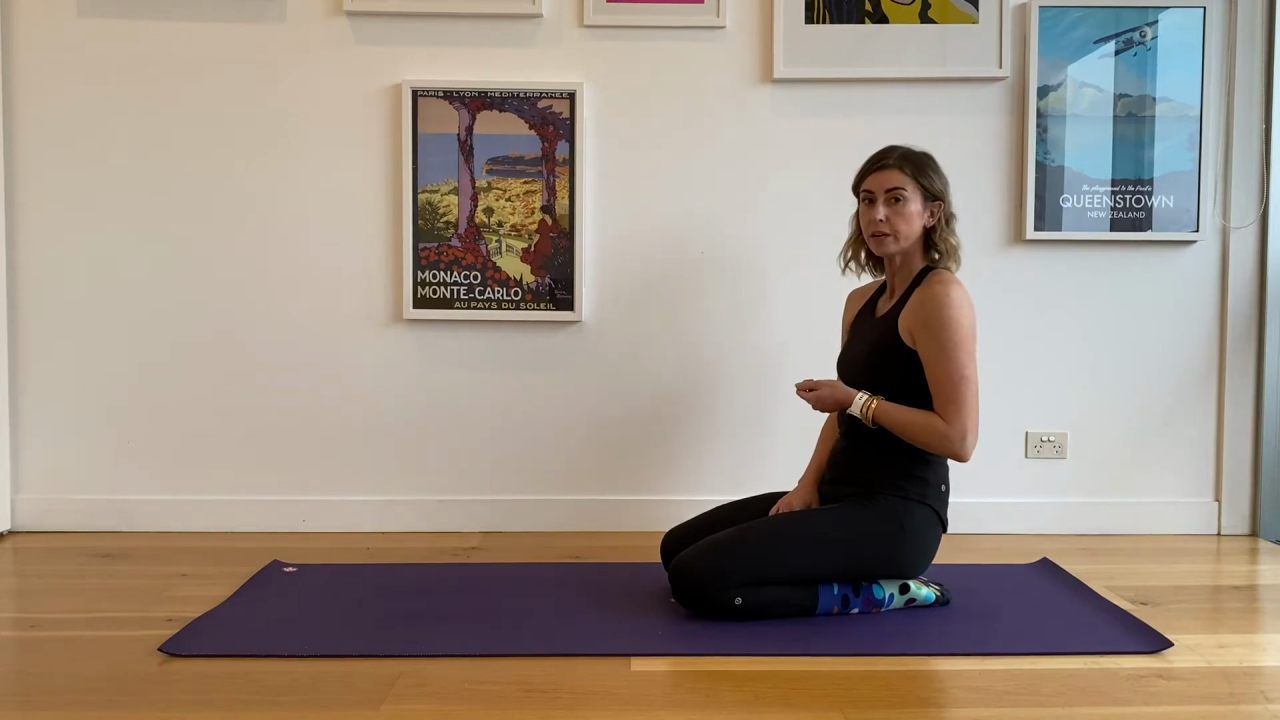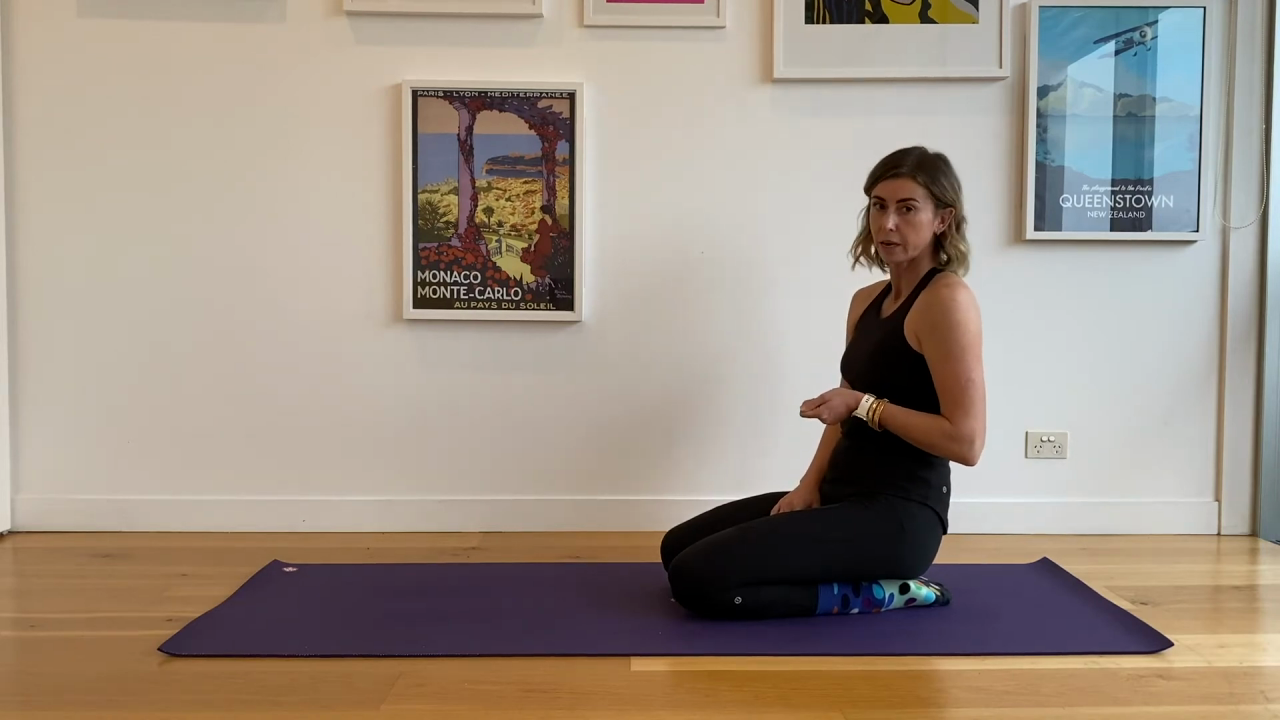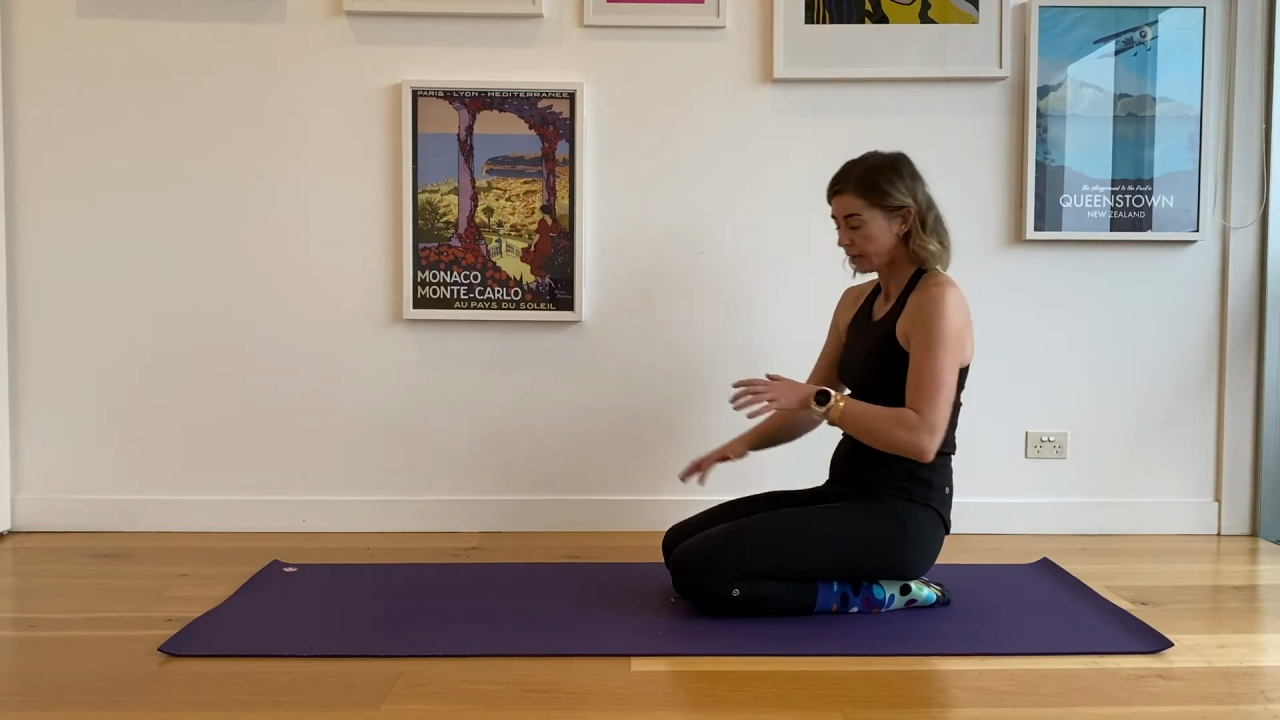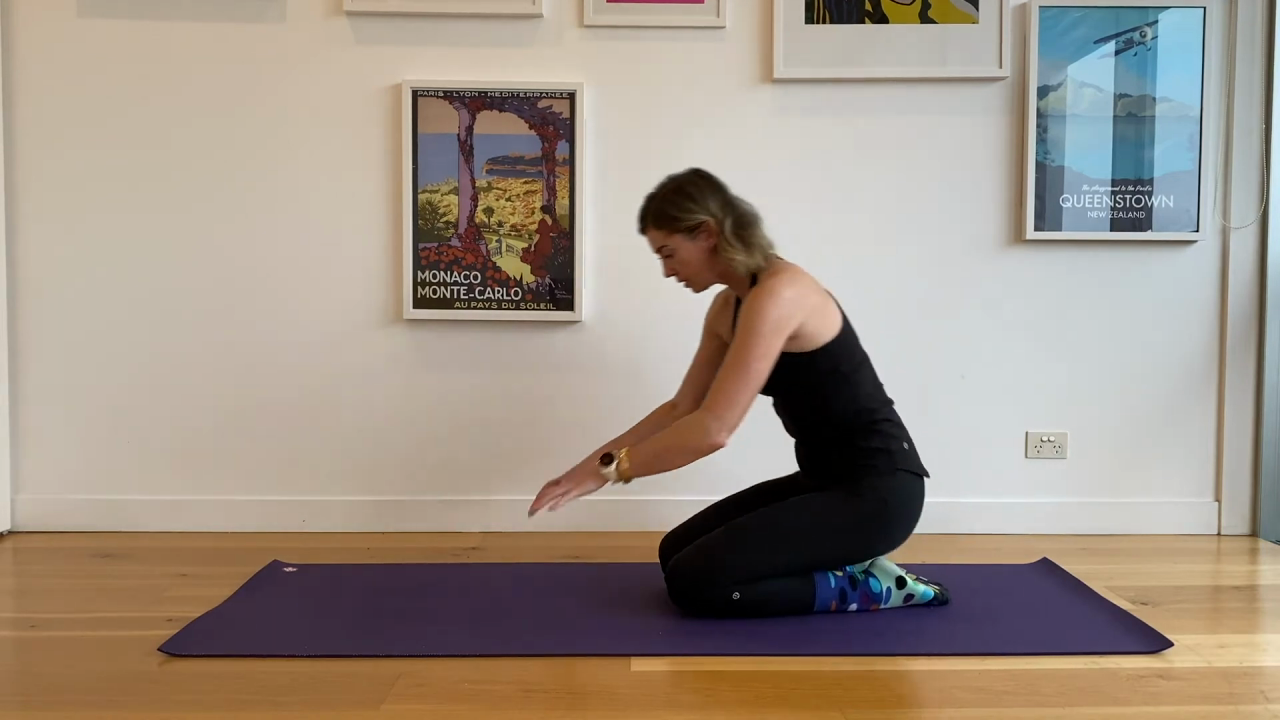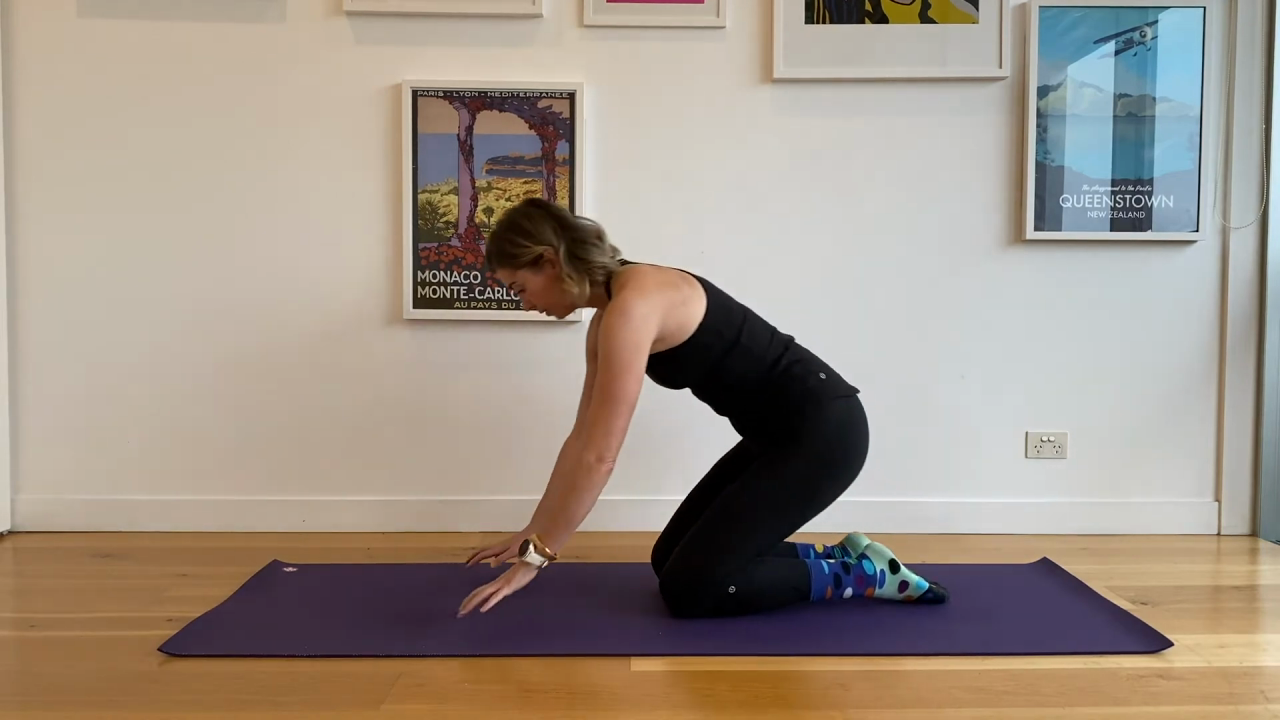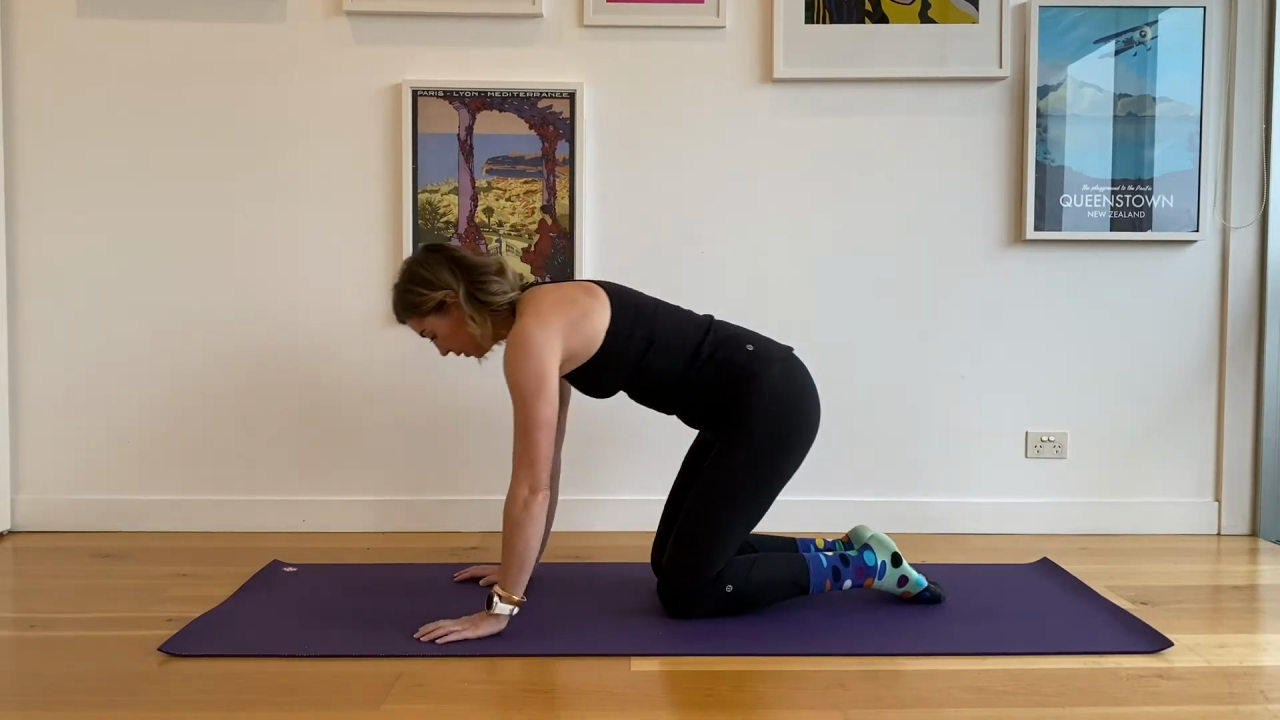
dt=0.4s
person 1, frame 1
left shoulder: (941, 297)
right shoulder: (861, 300)
left elbow: (958, 438)
left wrist: (856, 400)
right wrist: (808, 484)
left hip: (898, 515)
right hip: (844, 495)
left knee: (698, 577)
right knee: (679, 548)
left ankle: (881, 594)
right ankle: (873, 581)
person 1, frame 2
left shoulder: (947, 300)
right shoulder: (866, 300)
left elbow: (966, 440)
left wrist: (866, 405)
right wrist: (809, 484)
left hip: (898, 516)
right hip: (843, 495)
left knee: (697, 578)
right knee: (679, 548)
left ankle: (878, 594)
right ankle: (866, 581)
person 1, frame 3
left shoulder: (937, 300)
right shoulder: (855, 301)
left elbow: (921, 437)
right elbow: (815, 404)
left wrist: (817, 399)
right wrist: (745, 442)
left hip: (901, 516)
right hip: (846, 495)
left knee: (700, 570)
right knee: (680, 544)
left ankle: (872, 594)
right ankle: (861, 578)
person 1, frame 4
left shoulder: (774, 297)
right shoulder: (729, 306)
left elbow: (713, 429)
right elbow: (687, 407)
left wrist: (607, 468)
right wrist: (596, 459)
left hip: (878, 489)
right hip: (825, 481)
left knee: (695, 582)
right knee: (677, 553)
left ankle: (865, 589)
right ankle: (844, 565)
person 1, frame 5
left shoulder: (631, 306)
right shoulder: (611, 313)
left elbow: (598, 458)
right elbow: (583, 438)
left wrist: (533, 556)
right wrist: (530, 533)
left hip: (823, 431)
right hip: (777, 433)
left knee: (691, 588)
right knee: (671, 561)
left ankle: (856, 574)
right ankle: (836, 556)
person 1, frame 6
left shoulder: (531, 333)
right shoulder: (543, 319)
left elbow: (532, 487)
right elbow: (543, 470)
left wrist: (502, 604)
right wrist: (518, 566)
left hip: (771, 402)
right hip: (751, 402)
left knee: (686, 591)
right knee: (673, 561)
left ankle: (860, 564)
right ankle: (839, 547)
